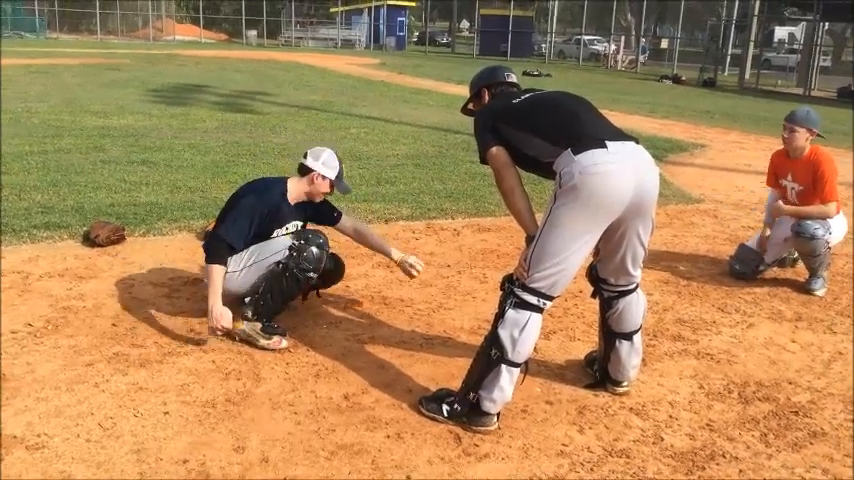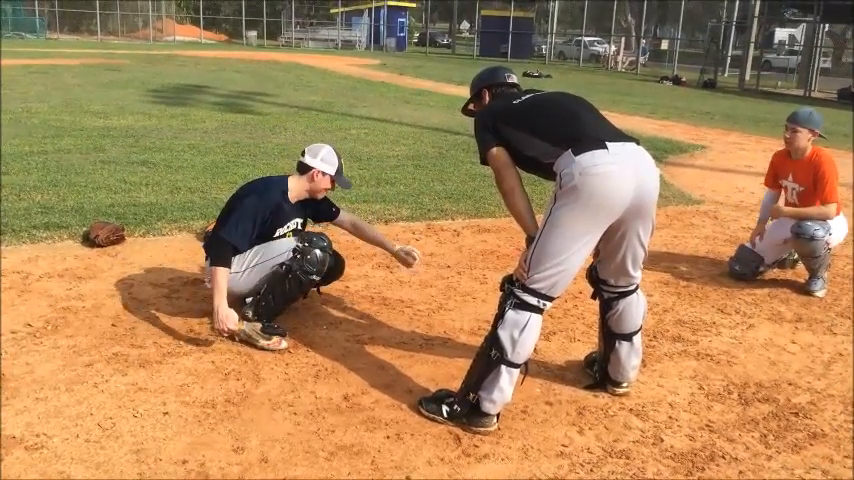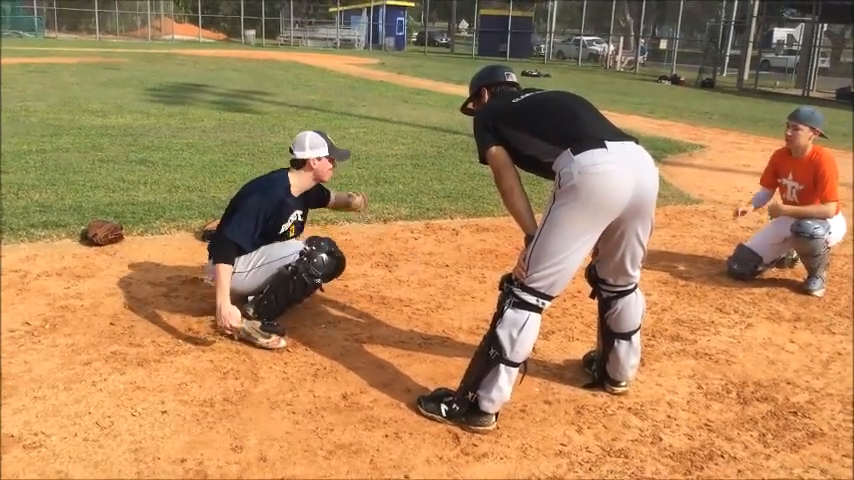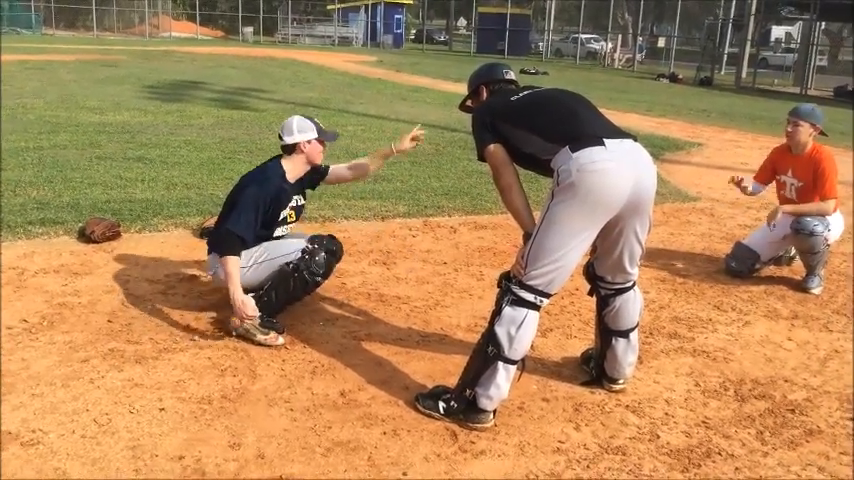
dt=0.2s
person 1, frame 1
left shoulder: (489, 114)
right shoulder: (553, 100)
left elbow: (507, 175)
left wrist: (534, 238)
left hip: (594, 173)
right hip: (642, 165)
left knee: (528, 291)
right knee: (621, 279)
left ankle: (478, 405)
right ankle: (618, 371)
person 1, frame 2
left shoulder: (489, 114)
right shoulder: (554, 101)
left elbow: (507, 175)
left wrist: (534, 238)
left hip: (595, 173)
right hip: (642, 166)
left knee: (529, 291)
right knee: (621, 280)
left ankle: (478, 405)
right ankle: (618, 372)
person 1, frame 3
left shoulder: (488, 113)
right shoulder: (552, 99)
left elbow: (506, 174)
left wrist: (533, 238)
left hip: (593, 173)
right hip: (642, 166)
left knee: (527, 291)
right knee: (620, 280)
left ankle: (477, 404)
right ankle: (616, 371)
person 1, frame 4
left shoulder: (487, 111)
right shoulder: (551, 97)
left elbow: (505, 172)
left wrist: (532, 235)
left hip: (593, 170)
right hip: (640, 163)
left knee: (526, 288)
right knee: (618, 277)
left ankle: (475, 402)
right ankle: (614, 368)
person 2, frame 1
left shoulder: (309, 201)
right shoulder: (261, 197)
left elbow: (352, 228)
right elbow: (217, 248)
left wrist: (398, 257)
right wrist: (215, 306)
left hip: (256, 266)
right hip: (230, 271)
left knee: (331, 267)
right knee: (312, 246)
left ankle: (257, 298)
right ankle: (253, 319)
person 2, frame 2
left shoulder: (311, 197)
right shoulder: (265, 197)
left elbow: (350, 222)
right elbow: (221, 251)
left wrist: (395, 249)
right wrist: (221, 307)
left hip: (263, 264)
right hip: (231, 274)
left knee: (332, 266)
right knee: (315, 249)
left ankle: (261, 297)
right ankle: (254, 320)
person 2, frame 3
left shoulder: (304, 190)
right shoulder: (263, 196)
left elbow: (331, 198)
right elbow: (226, 249)
left wrist: (351, 201)
right wrist: (224, 305)
left hip: (253, 261)
right hip: (236, 268)
left knee: (331, 260)
right knee: (321, 256)
left ankle: (259, 298)
right ankle: (254, 318)
person 2, frame 4
left shoulder: (303, 171)
right shoulder: (265, 183)
left elbow: (348, 172)
right elbow: (229, 242)
left wrist: (394, 150)
right wrist: (237, 296)
left hip: (265, 253)
right hip: (233, 261)
left knee: (331, 247)
right knee: (323, 255)
right ankle: (253, 318)
person 3, frame 1
left shoulder: (821, 160)
right shoulder: (778, 157)
left elbow: (829, 210)
left wrist: (785, 210)
right wrist: (767, 227)
left hip: (827, 222)
right hip: (791, 219)
left knee: (807, 230)
right knee: (740, 268)
left ankle: (818, 274)
right ankle: (788, 254)
person 3, frame 2
left shoulder: (822, 161)
right shoulder: (779, 157)
left elbow: (829, 211)
right elbow: (772, 193)
left wrist: (784, 211)
right wrist: (761, 224)
left hip: (828, 224)
right hip: (791, 220)
left knee: (807, 232)
right knee: (740, 269)
left ankle: (818, 275)
right ankle: (789, 254)
person 3, frame 3
left shoulder: (823, 161)
right shoulder: (779, 156)
left elbow: (829, 209)
right elbow: (765, 191)
left wrist: (784, 209)
right wrist: (749, 206)
left hip: (827, 223)
right hip: (791, 219)
left knee: (806, 230)
right knee: (738, 268)
left ankle: (817, 274)
right ankle: (788, 254)
person 3, frame 4
left shoulder: (822, 158)
right shoulder: (778, 153)
left elbow: (829, 207)
right elbow: (756, 187)
left wrist: (784, 208)
right wrist: (744, 185)
left hip: (822, 220)
right hip: (788, 217)
left knee: (806, 227)
right knee: (736, 265)
left ankle: (815, 273)
right ankle: (786, 251)
